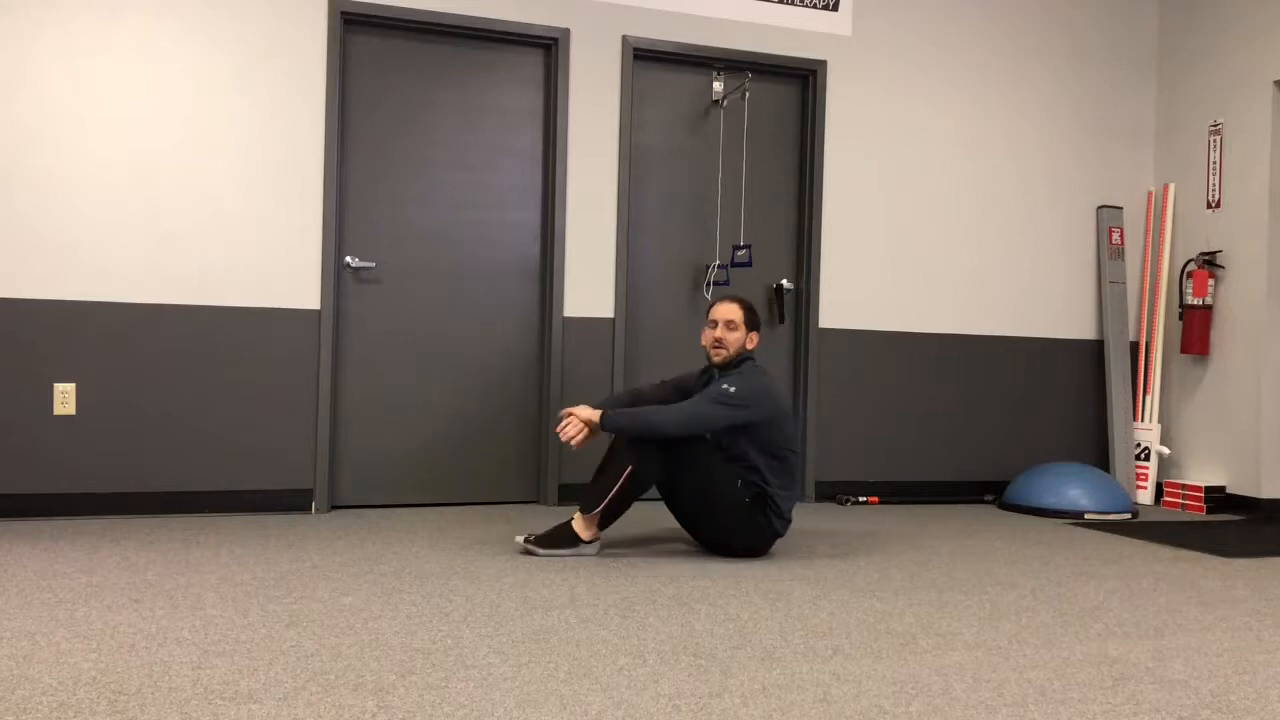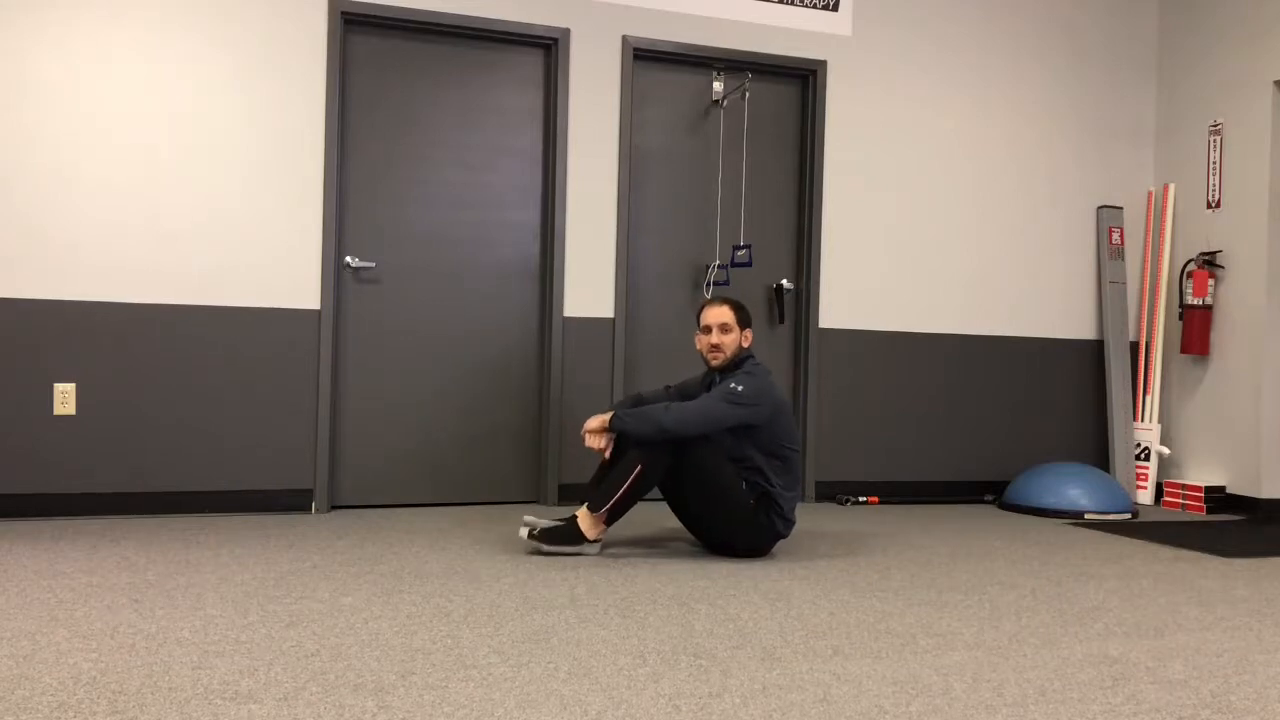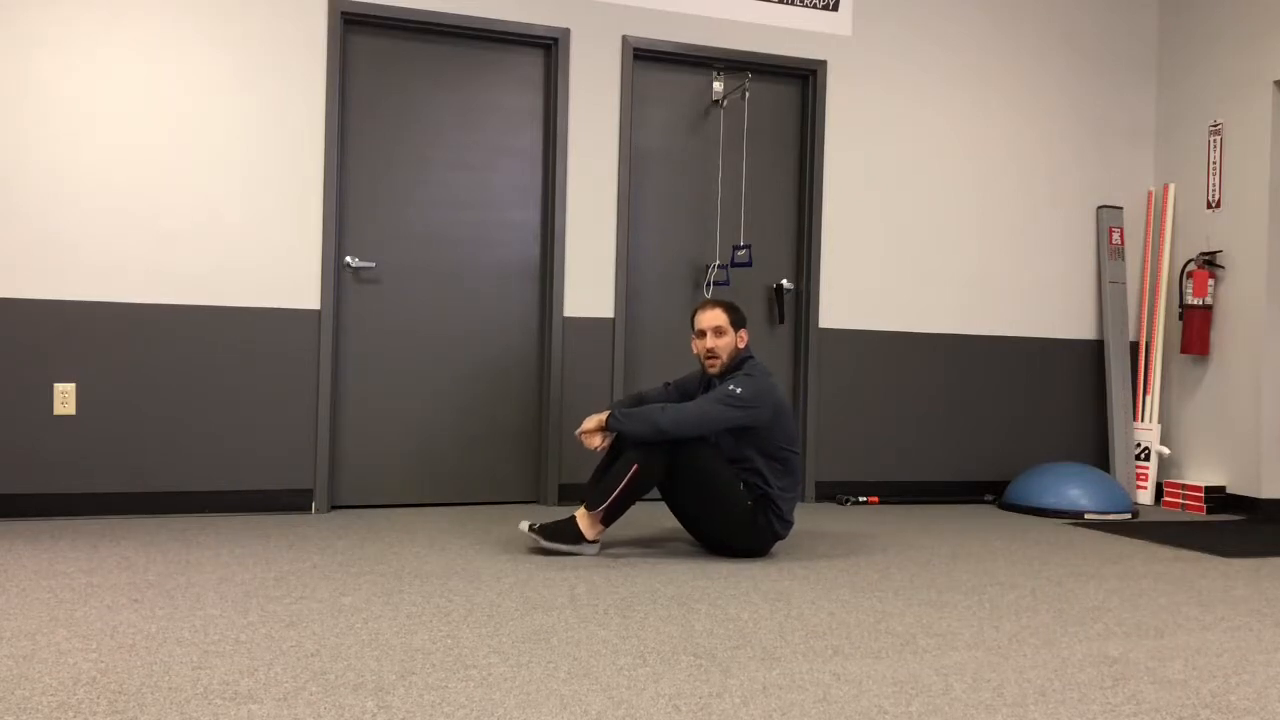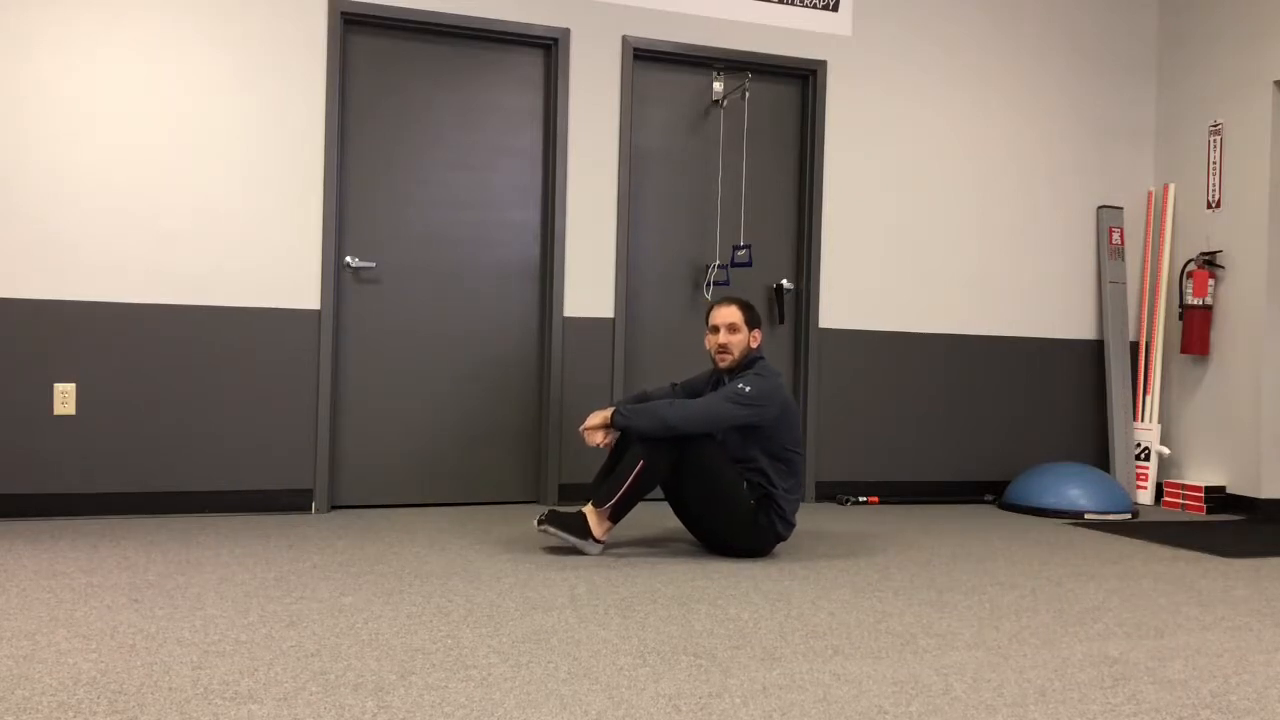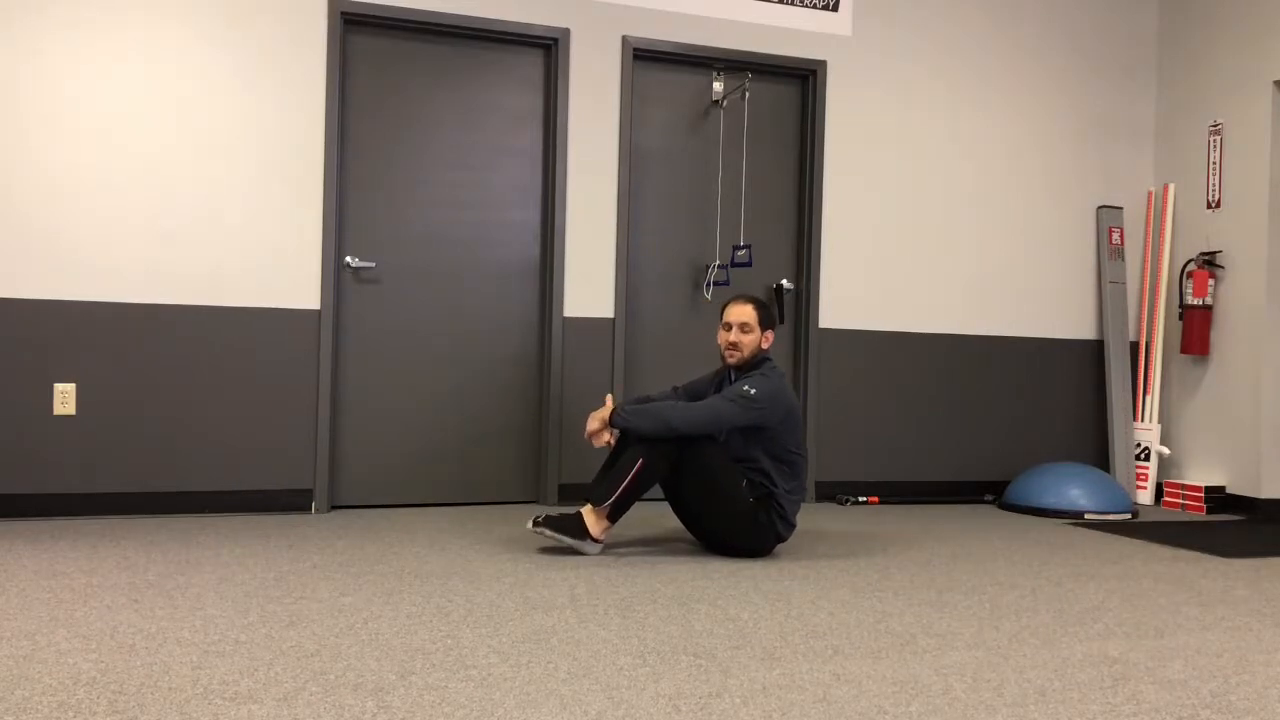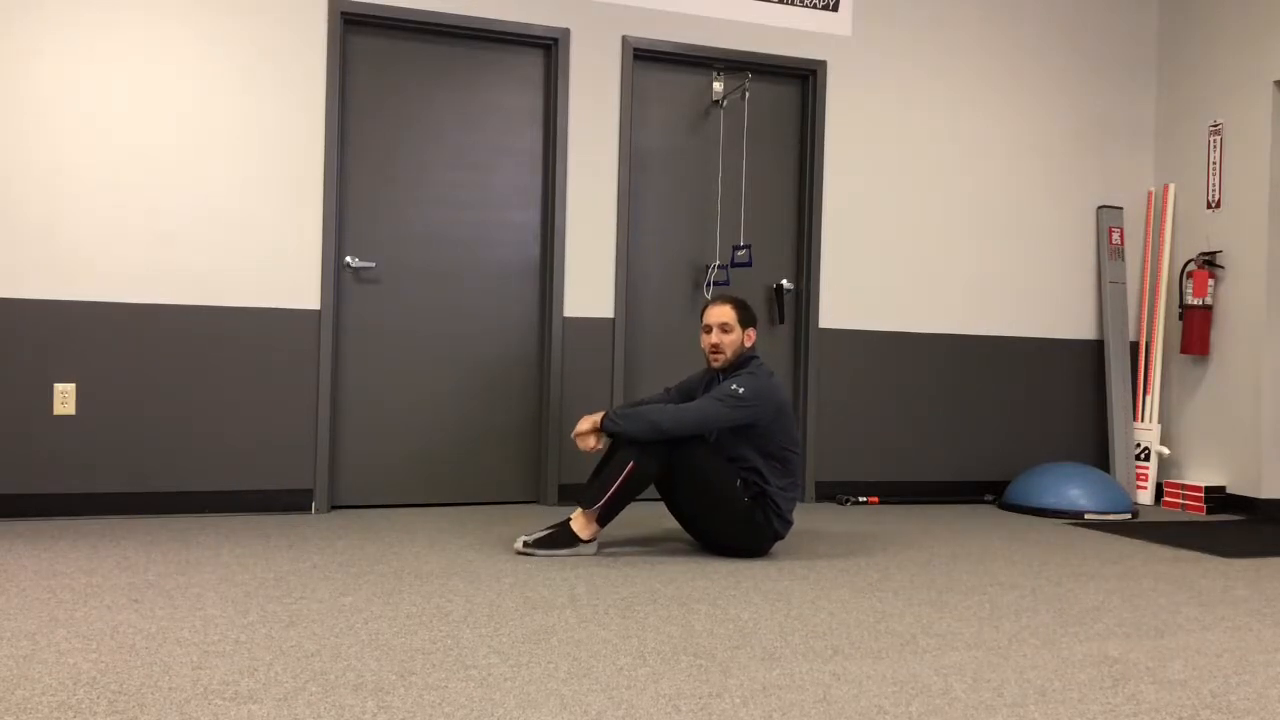
dt=0.7s
person 1, frame 1
left shoulder: (750, 387)
right shoulder: (711, 378)
left elbow: (675, 419)
right elbow: (642, 398)
left wrist: (599, 418)
right wrist: (590, 418)
left hip: (754, 523)
right hip: (723, 512)
left knee: (660, 431)
right knee: (643, 426)
left ankle: (584, 530)
right ankle: (588, 518)
person 1, frame 2
left shoulder: (753, 387)
right shoulder: (713, 381)
left elbow: (679, 418)
right elbow: (644, 401)
left wrist: (610, 419)
right wrist: (609, 426)
left hip: (756, 524)
right hip: (725, 513)
left knee: (667, 434)
right knee: (642, 427)
left ankle: (589, 527)
right ankle: (585, 517)
person 1, frame 3
left shoulder: (752, 388)
right shoulder: (711, 378)
left elbow: (677, 420)
right elbow: (648, 399)
left wrist: (608, 419)
right wrist: (607, 425)
left hip: (756, 523)
right hip: (725, 513)
left knee: (663, 433)
right knee: (641, 430)
left ankle: (586, 527)
right ankle: (588, 516)
person 1, frame 4
left shoulder: (762, 387)
right shoulder: (721, 377)
left elbow: (684, 415)
right elbow: (656, 398)
left wrist: (612, 415)
right wrist: (610, 418)
left hip: (757, 524)
right hip: (730, 508)
left knee: (669, 429)
right knee: (644, 427)
left ankle: (595, 524)
right ankle: (593, 515)
person 1, frame 5
left shoulder: (766, 389)
right shoulder: (727, 377)
left elbow: (688, 418)
right elbow: (667, 400)
left wrist: (613, 415)
right wrist: (612, 417)
left hip: (759, 524)
right hip: (729, 509)
left knee: (670, 430)
right knee: (654, 426)
left ankle: (593, 525)
right ankle: (591, 517)
person 1, frame 6
left shoulder: (755, 388)
right shoulder: (714, 377)
left elbow: (676, 419)
right elbow: (655, 404)
left wrist: (603, 420)
right wrist: (603, 423)
left hip: (756, 522)
right hip: (725, 509)
left knee: (660, 433)
right knee: (644, 429)
left ankle: (583, 529)
right ankle: (581, 520)
